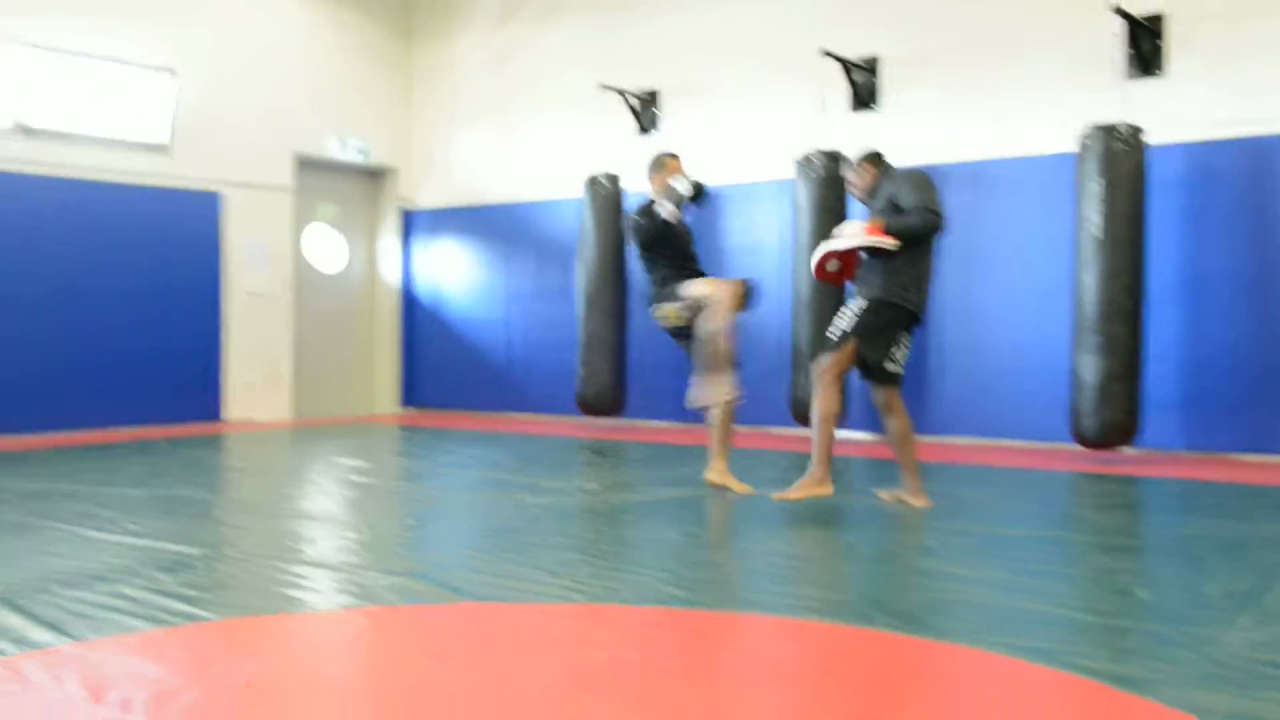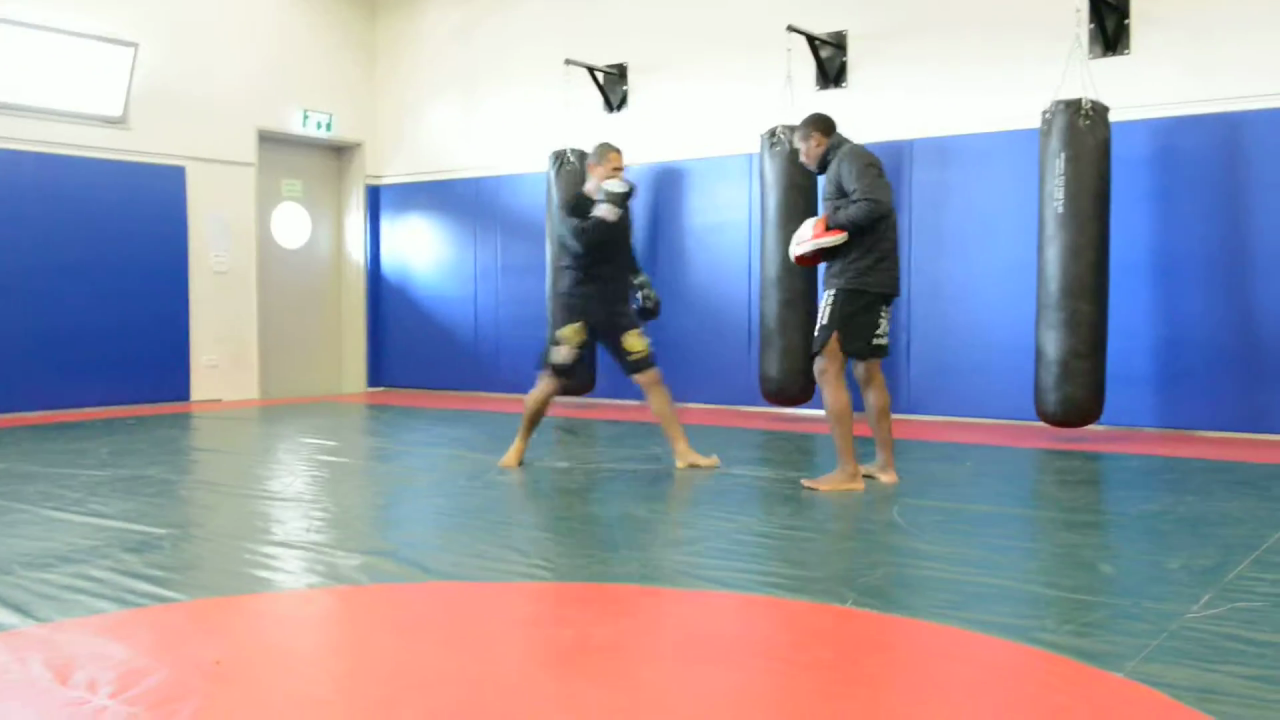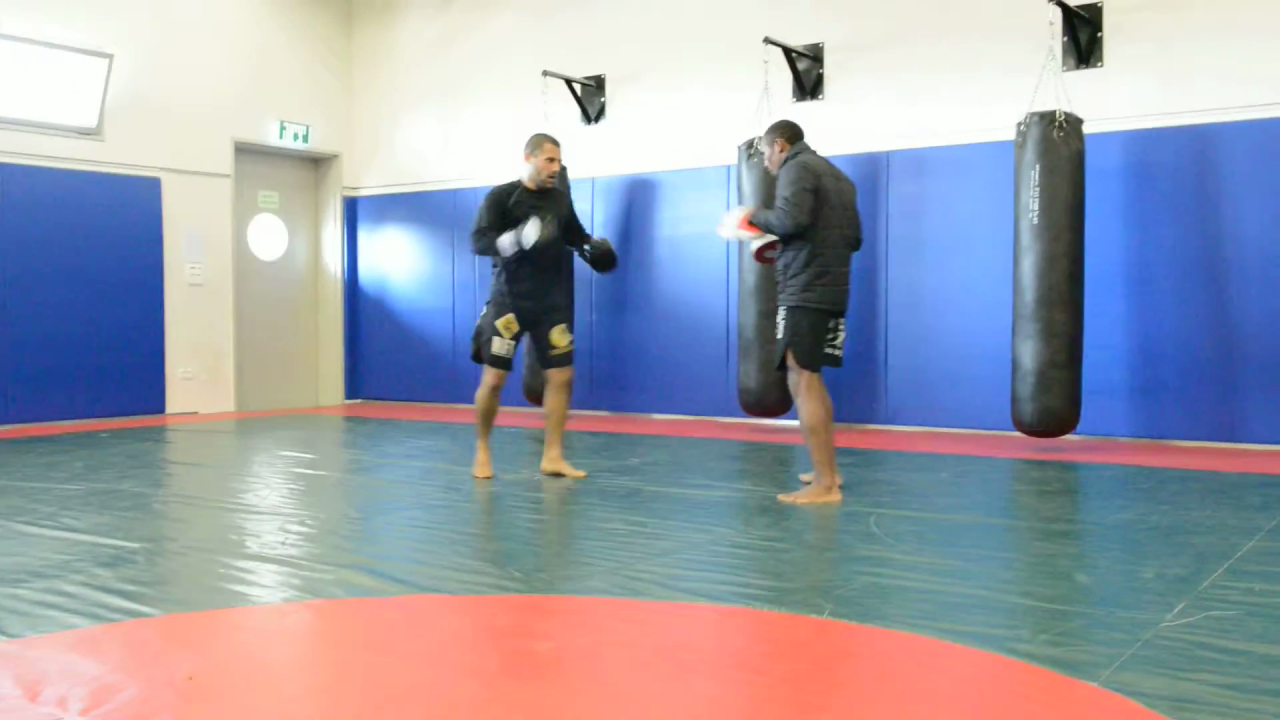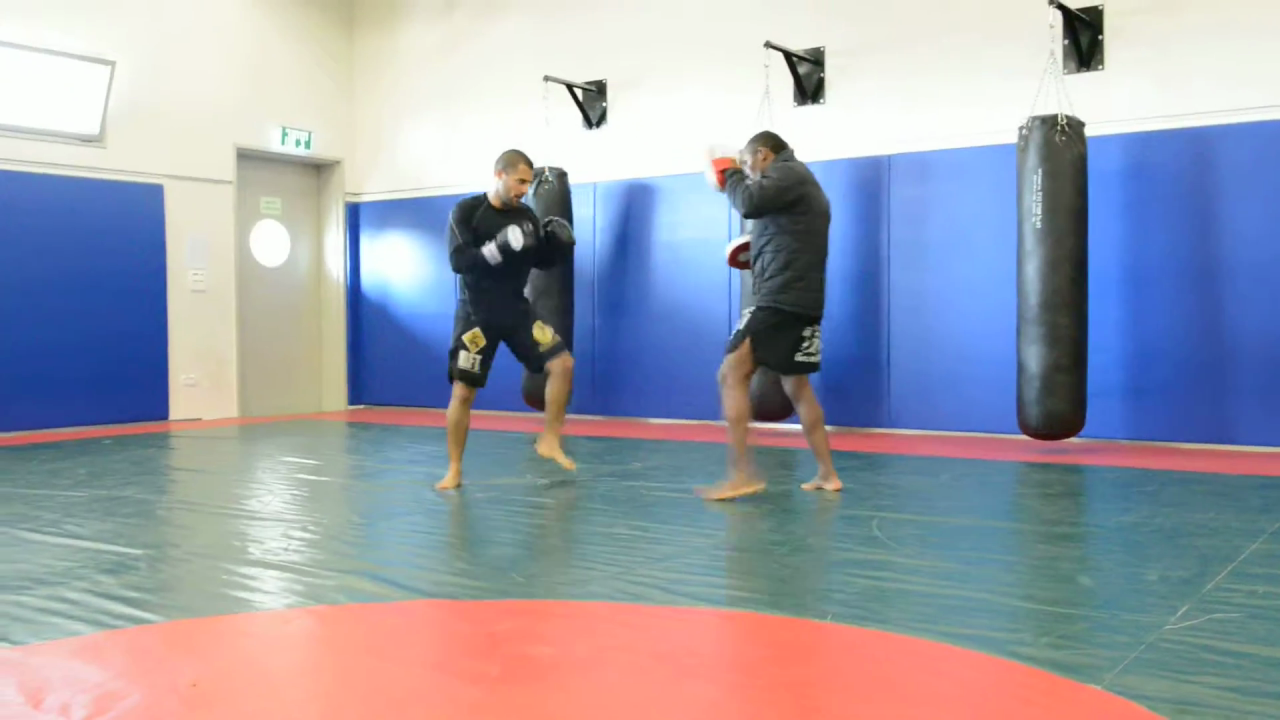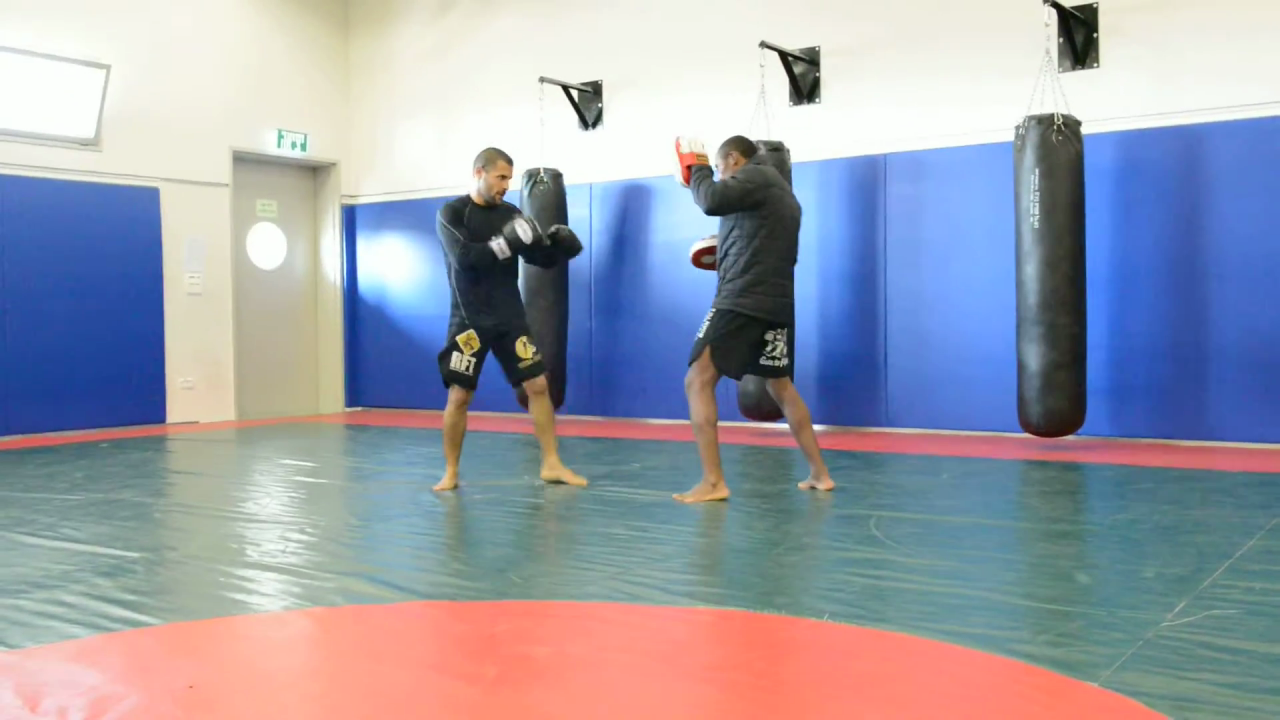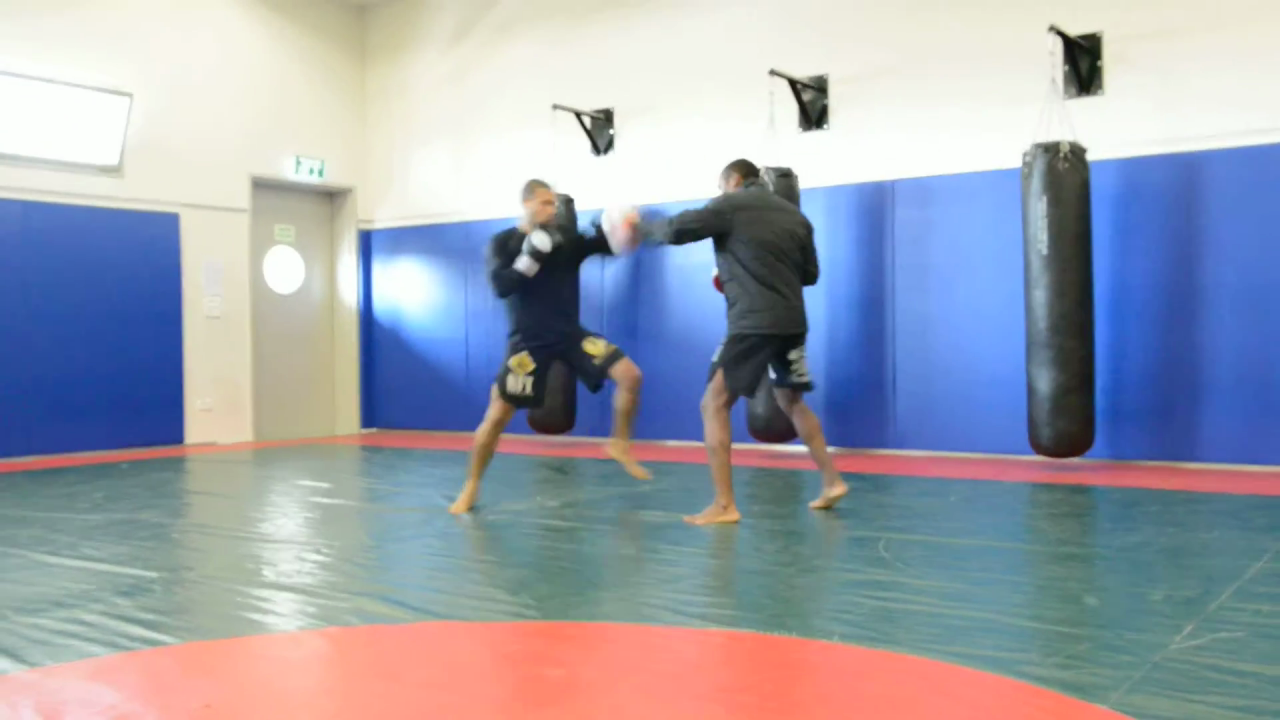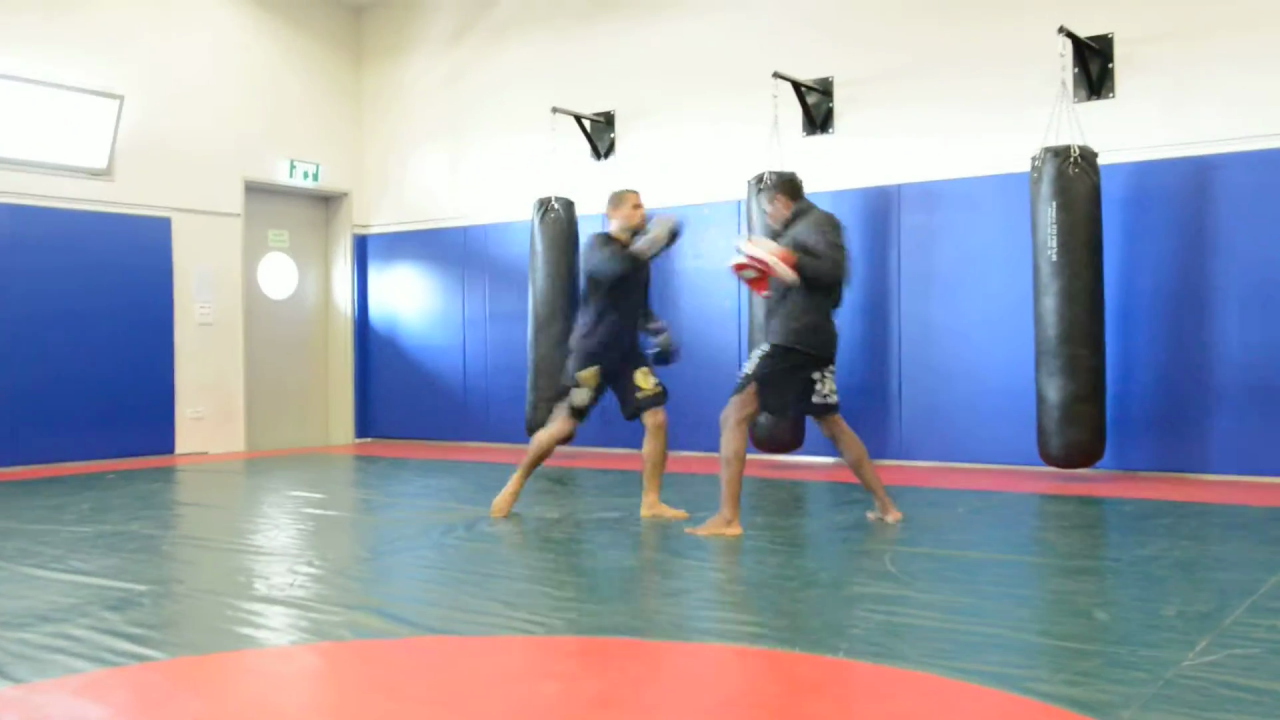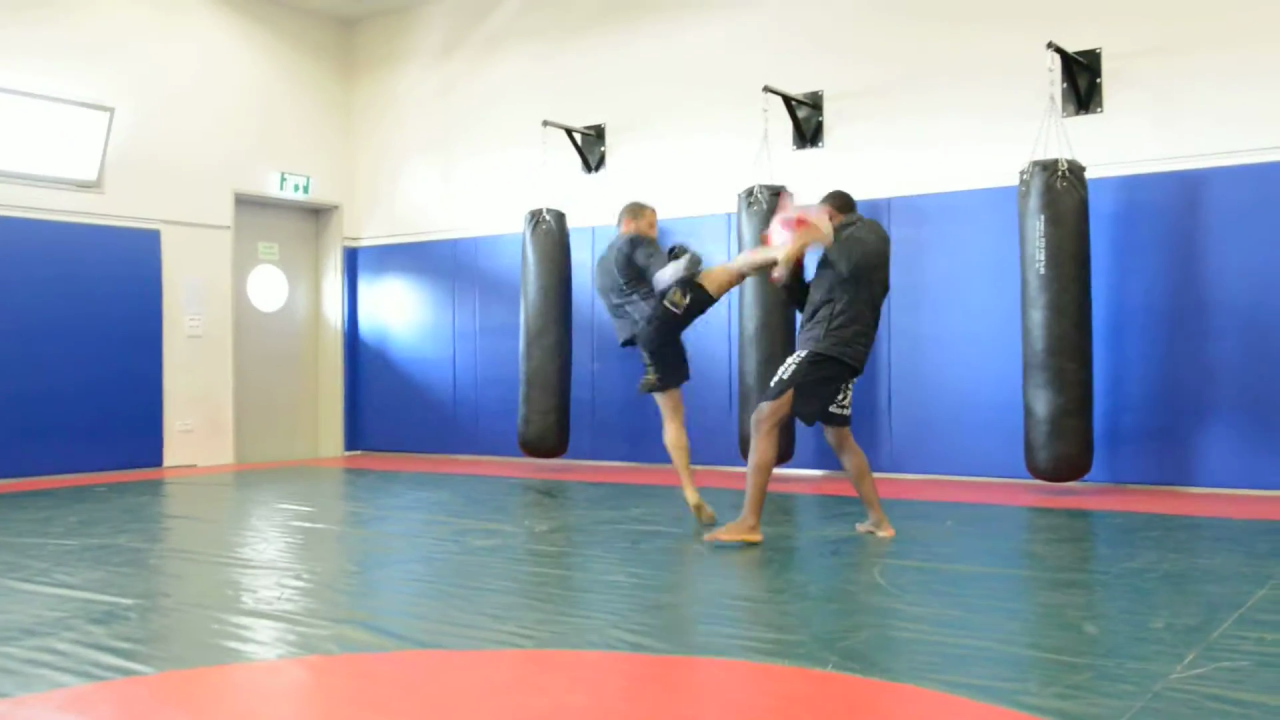
dt=0.3s
person 1, frame 1
left shoulder: (909, 180)
right shoulder: (883, 202)
left elbow: (930, 219)
left wrist: (879, 227)
right wrist: (851, 268)
left hip: (884, 299)
right hip: (891, 301)
left knee: (827, 370)
right knee: (886, 396)
left ankle: (819, 474)
right ankle: (912, 487)
person 1, frame 2
left shoulder: (849, 158)
right shoulder: (853, 161)
left elbow: (874, 206)
left wrist: (832, 219)
right wrist: (835, 234)
left hip: (854, 280)
right hip: (876, 279)
left knee: (828, 368)
right knee: (867, 372)
left ankle: (847, 471)
right ankle: (885, 464)
person 1, frame 3
left shoulder: (797, 169)
right shoulder: (837, 176)
left elbow: (792, 220)
right elbow: (854, 239)
left wrist: (757, 216)
left hip: (805, 293)
right hip: (831, 291)
left knee: (802, 382)
right knee: (809, 377)
left ankle: (826, 484)
right ankle: (827, 469)
person 1, frame 4
left shoulder: (787, 173)
right shoulder: (807, 185)
left elbow: (750, 204)
left wrist: (729, 175)
right wrist: (761, 252)
left hip: (779, 298)
right hip: (806, 300)
left knee: (731, 374)
right knee: (797, 385)
left ankle: (742, 474)
right ankle: (827, 474)
person 1, frame 5
left shoulder: (755, 176)
right shoulder: (783, 190)
left elbow: (713, 201)
left wrist: (696, 169)
right wrist: (728, 252)
left hip: (740, 301)
right hip: (777, 304)
left knee: (698, 381)
right knee: (781, 385)
left ankle: (713, 482)
right ankle: (819, 473)
person 1, frame 6
left shoulder: (731, 204)
right shoulder: (794, 215)
left elbow: (677, 231)
right elbow: (811, 273)
left hip: (753, 325)
right hip: (792, 322)
left knee: (714, 405)
right knee: (792, 402)
left ankle: (723, 505)
right ankle: (832, 481)
person 1, frame 7
left shoulder: (820, 223)
right shoulder: (804, 229)
left elbow: (834, 273)
left wrist: (790, 262)
right wrist: (775, 286)
left hip: (791, 340)
right hip: (818, 343)
left knee: (734, 417)
right knee: (832, 424)
left ankle: (727, 518)
right ankle: (884, 505)
person 1, frame 8
left shoulder: (870, 232)
right shoulder: (843, 241)
left elbow: (856, 265)
right elbow: (812, 302)
left wrist: (819, 237)
right wrist: (789, 274)
left hip: (826, 347)
right hip: (848, 351)
left knee: (765, 420)
right knee: (839, 434)
left ankle: (749, 522)
right ankle: (878, 520)
person 2, frame 1
left shoulder: (678, 221)
right shoulder: (645, 213)
right elbow: (648, 235)
right wrist: (675, 199)
left hip: (692, 306)
right hip: (676, 302)
right knee: (724, 292)
left ankle: (719, 469)
right ankle: (710, 378)
person 2, frame 2
left shoulder: (620, 207)
right shoulder: (572, 206)
right elbow: (584, 242)
left wrist: (639, 284)
right wrist: (608, 204)
left hip: (616, 309)
right hip: (579, 307)
left knee: (650, 377)
right knee: (549, 385)
left ankle: (682, 450)
right ankle: (520, 445)
person 2, frame 3
left shoulder: (559, 198)
right shoulder: (500, 197)
left elbow: (575, 234)
right elbow: (480, 243)
left wrist: (594, 248)
right wrist: (520, 238)
left hip: (551, 302)
right hip: (510, 301)
left knee: (561, 377)
right knee: (493, 378)
left ankle: (553, 457)
right ankle: (483, 452)
person 2, frame 4
left shoulder: (524, 216)
right shoulder: (464, 210)
left elbow: (542, 262)
right elbow: (459, 261)
left wrist: (557, 244)
right wrist: (501, 246)
left hip: (517, 310)
right hip: (476, 315)
left knee: (563, 365)
right knee: (463, 393)
left ankle: (550, 439)
right ankle: (454, 471)
person 2, frame 5
left shoulder: (510, 214)
right shoulder: (452, 213)
left elbow: (540, 258)
right elbow: (464, 259)
left wrist: (559, 245)
right wrist: (507, 241)
left hip: (510, 315)
right hip: (470, 318)
left knee: (538, 386)
right knee: (459, 396)
left ankle: (552, 464)
right ankle: (450, 473)
person 2, frame 6
left shoulder: (566, 236)
right shoulder: (502, 242)
left elbow: (602, 245)
right elbow: (502, 287)
left wrist: (609, 234)
right wrist: (531, 255)
left hip: (567, 334)
right hip: (528, 340)
left knee: (630, 375)
right knee: (498, 415)
left ankle: (620, 445)
right ankle: (469, 489)
person 2, frame 7
left shoulder: (636, 256)
right shoulder: (599, 245)
right elbow: (618, 269)
left wrist: (658, 329)
right wrist: (656, 238)
left hip: (627, 351)
right hip: (593, 350)
left knee: (658, 421)
right knee: (561, 428)
left ankle: (651, 501)
right ankle: (515, 485)
person 2, frame 8
left shoulder: (604, 263)
right shoulder: (634, 242)
right elbow: (656, 267)
right wrist: (678, 269)
left hip: (646, 332)
right hip: (658, 310)
left knee: (672, 416)
right knee: (726, 272)
left ankle: (692, 495)
right ankle: (777, 254)
